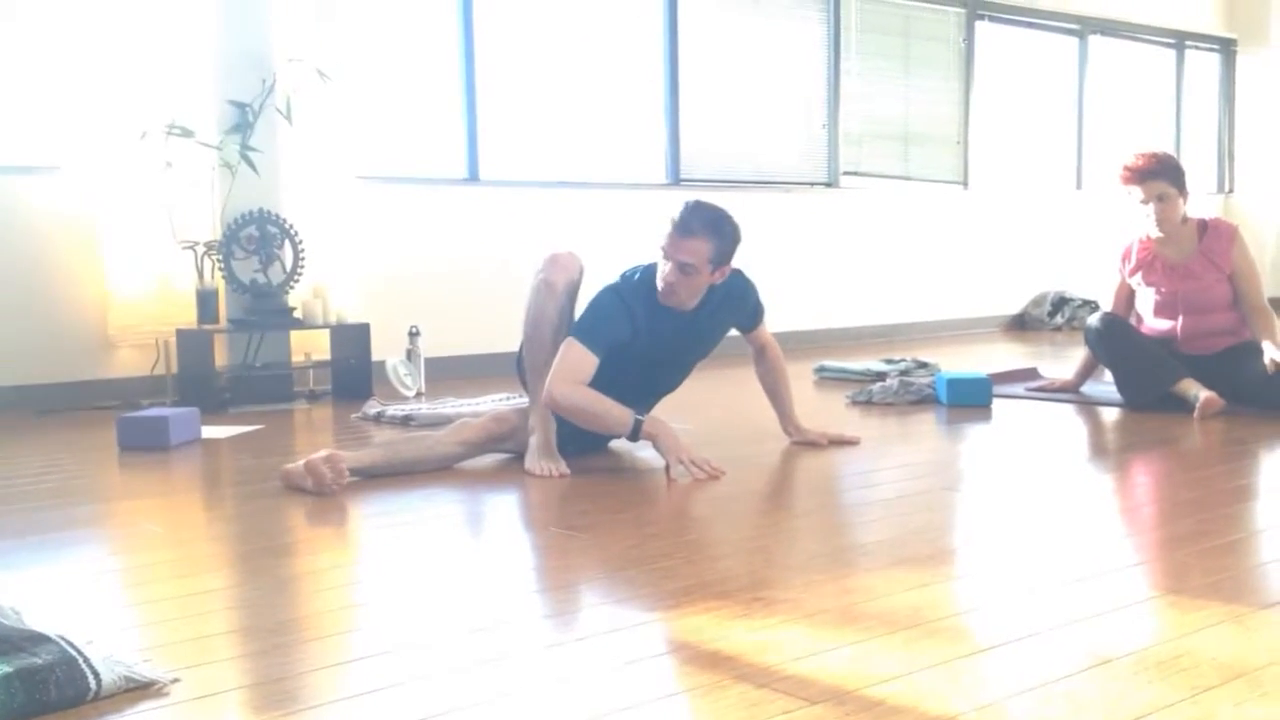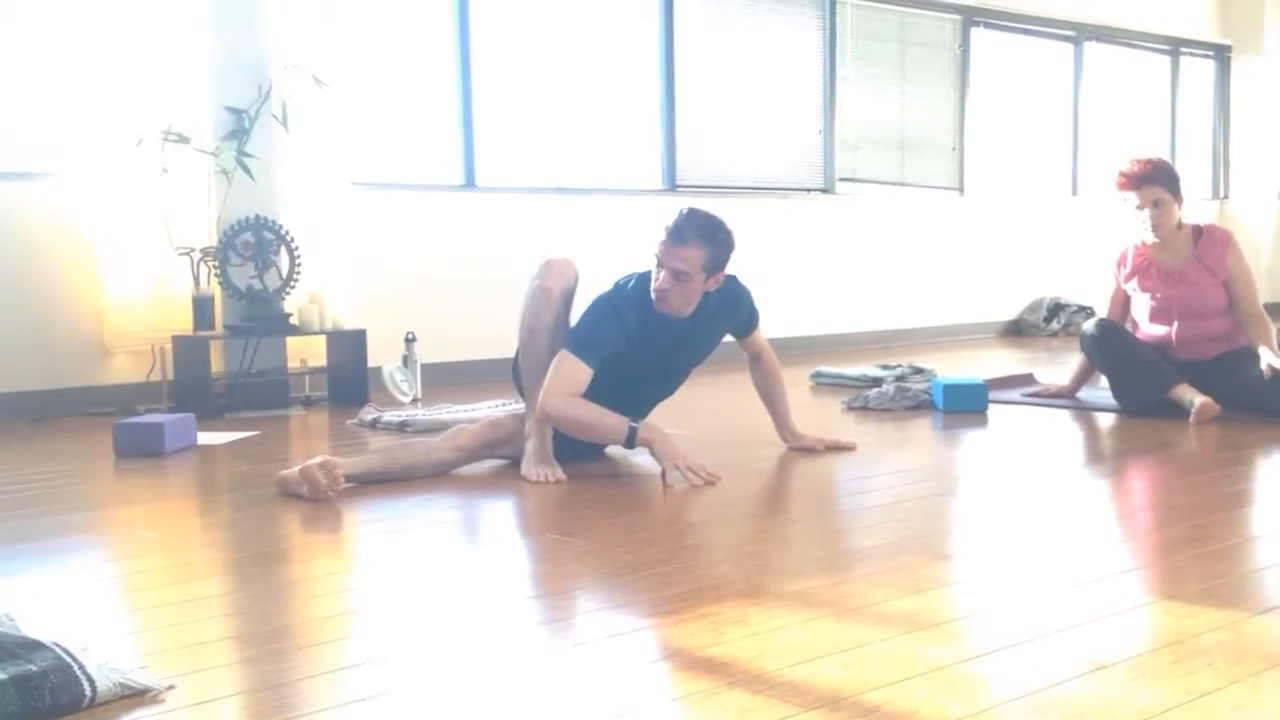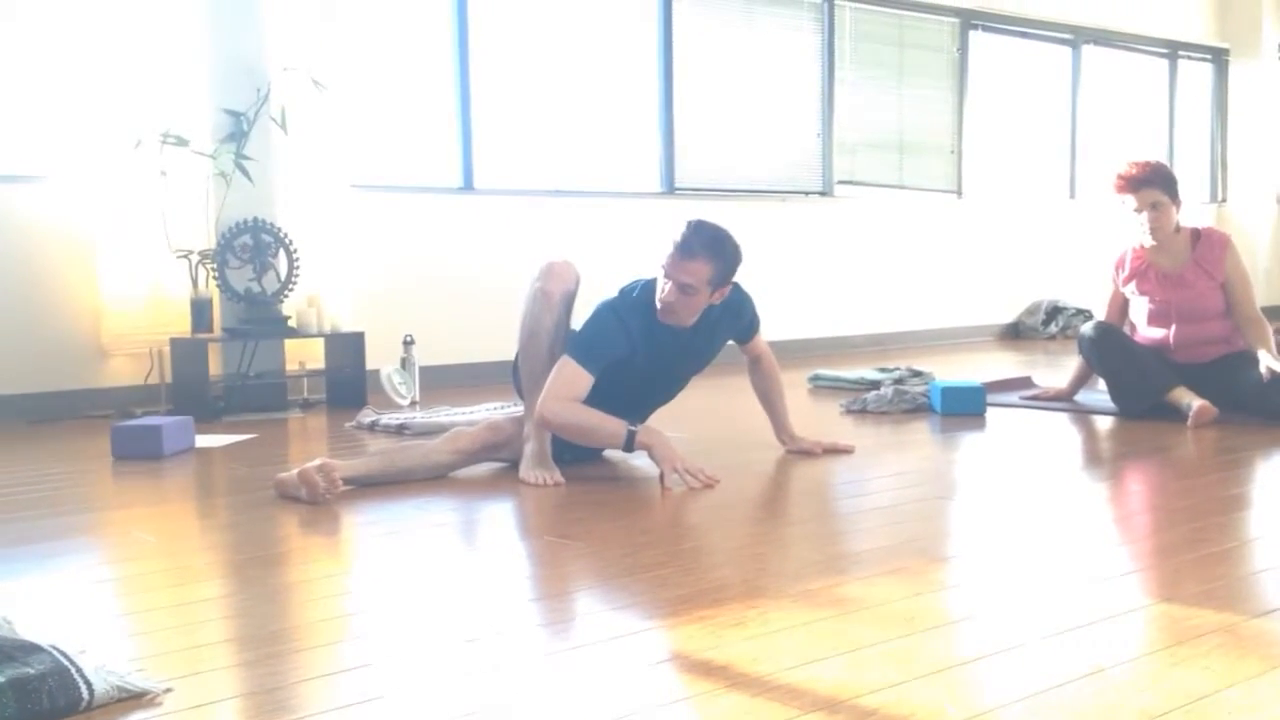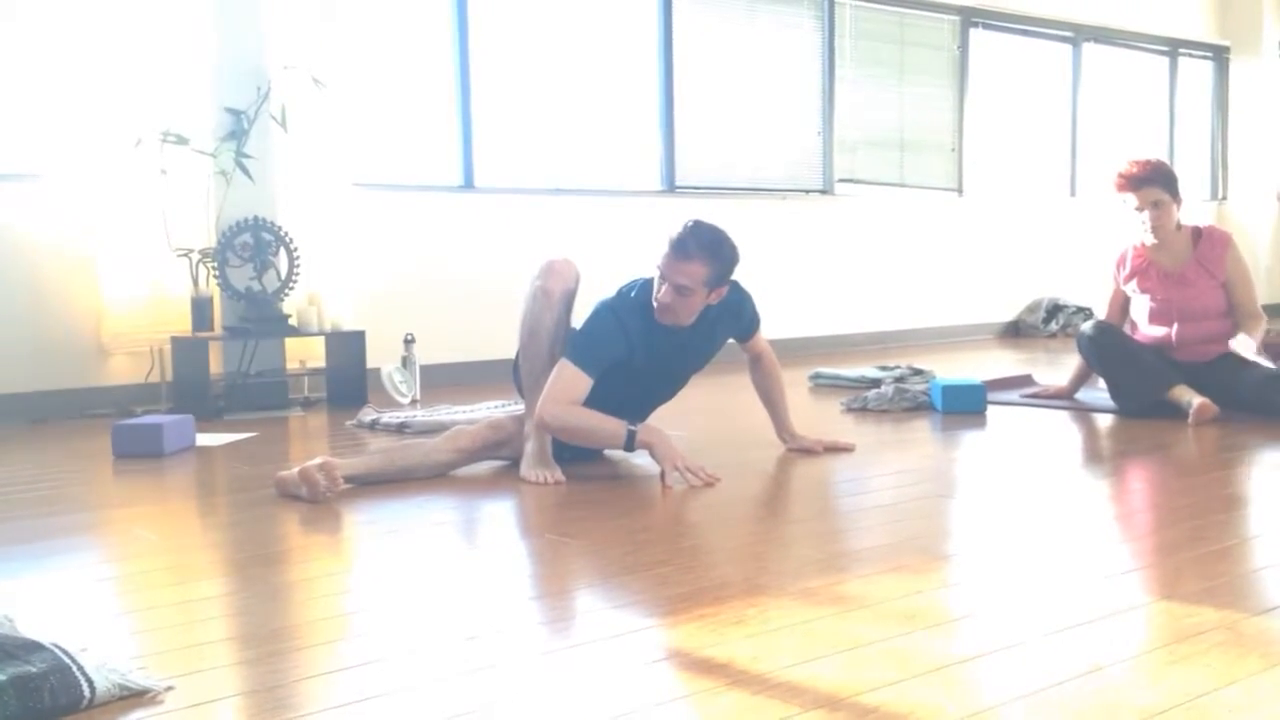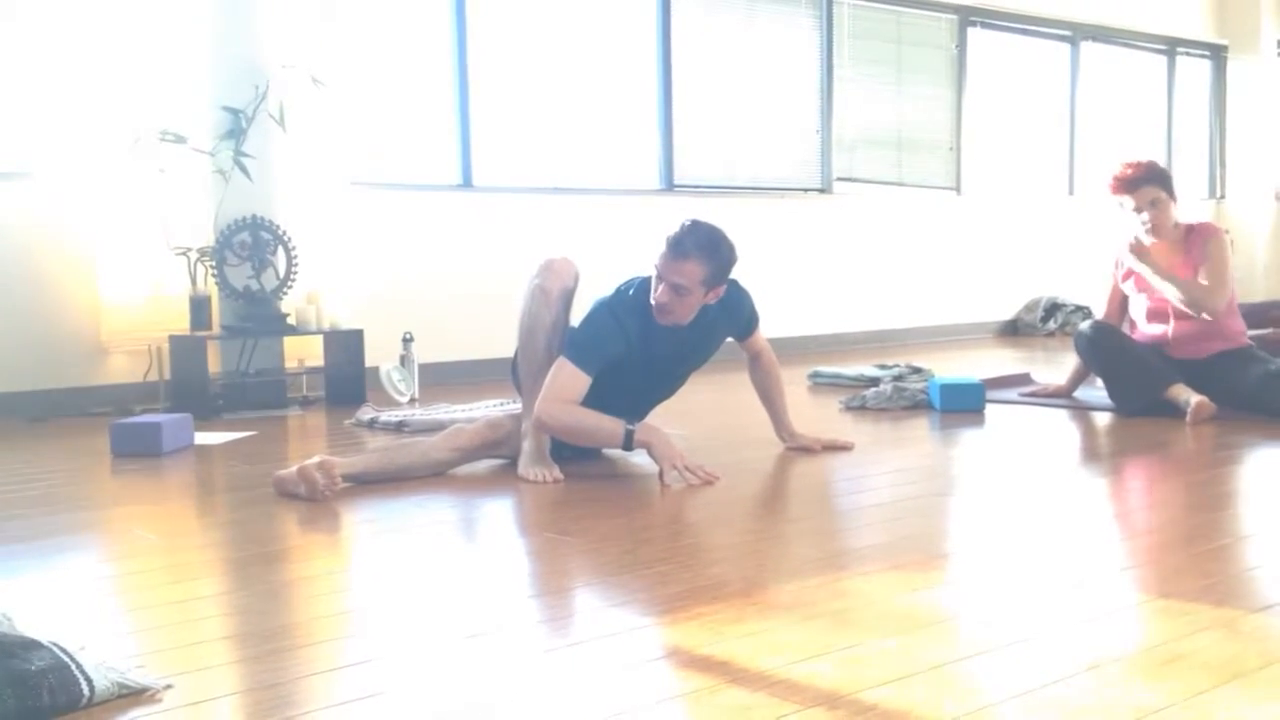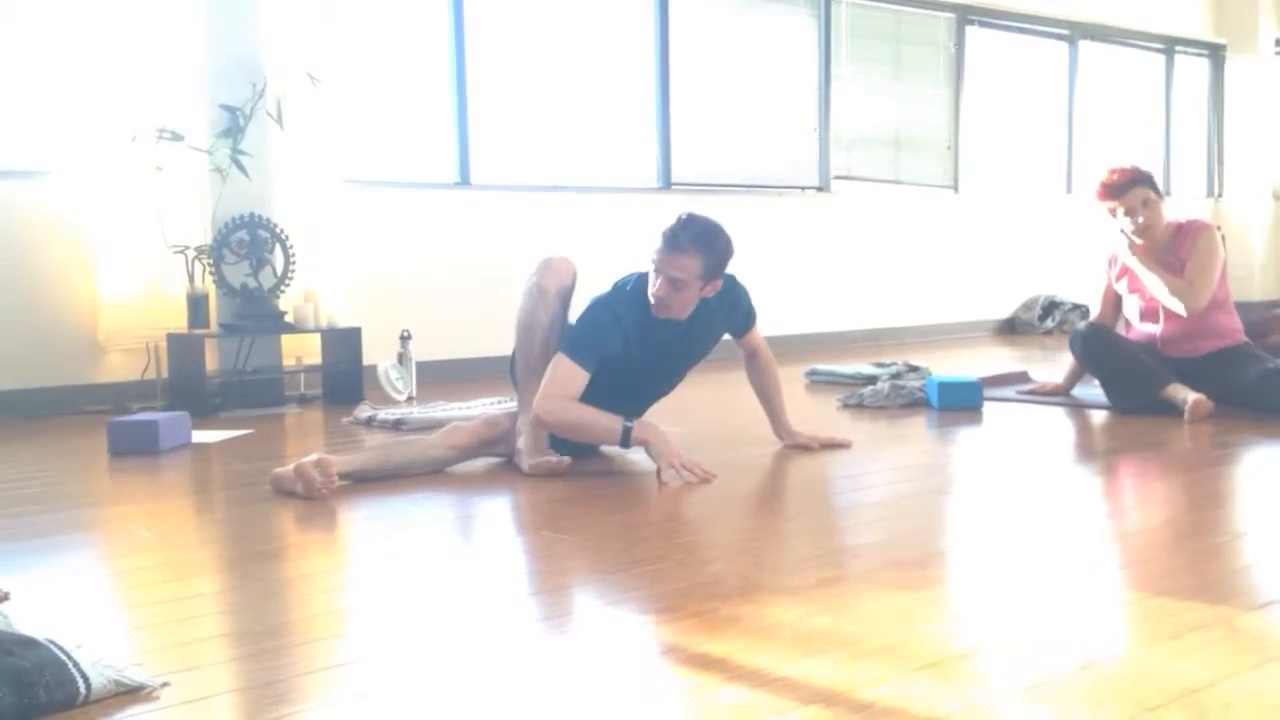
dt=0.4s
person 1, frame 1
left shoulder: (734, 293)
right shoulder: (623, 299)
left elbow: (765, 349)
right elbow: (561, 392)
left wrist: (793, 427)
right wrist: (655, 430)
left hip: (607, 422)
right hip: (562, 397)
left knee: (487, 433)
right ankle: (541, 433)
person 1, frame 2
left shoulder: (729, 298)
right shoulder: (616, 307)
left elbow: (760, 355)
right elbow: (555, 403)
left wrist: (790, 432)
right wrist: (650, 435)
left hip: (605, 426)
right hip: (558, 405)
left knee: (484, 438)
person 1, frame 3
left shoulder: (732, 307)
right shoulder: (622, 314)
left elbow: (760, 359)
right elbow: (553, 409)
left wrist: (788, 436)
right wrist: (649, 439)
left hip: (600, 428)
right hip: (556, 403)
left knee: (482, 442)
right ankle: (536, 445)
person 1, frame 4
left shoulder: (732, 304)
right shoulder: (619, 315)
left elbow: (761, 356)
right elbow: (553, 411)
left wrist: (789, 433)
right wrist: (648, 437)
left hip: (605, 423)
right hip: (556, 403)
left knee: (478, 441)
person 1, frame 5
left shoulder: (730, 303)
right shoulder: (616, 313)
left elbow: (760, 355)
right elbow: (552, 410)
left wrist: (787, 433)
right wrist: (647, 436)
left hip: (603, 422)
right hip: (555, 401)
left knee: (480, 439)
right ankle: (489, 449)
person 1, frame 6
left shoulder: (728, 298)
right shoulder: (614, 309)
left elbow: (757, 353)
right elbow: (551, 407)
left wrist: (786, 431)
right wrist: (644, 433)
left hip: (601, 420)
right hip: (551, 398)
left knee: (479, 437)
right ankle: (471, 446)
person 2, frame 1
left shoulder: (1223, 237)
right shoulder: (1134, 255)
left elbow: (1256, 307)
right elbow: (1107, 333)
right wrist: (1076, 380)
left hip: (1227, 359)
right hip: (1162, 364)
right knee: (1099, 324)
right ankle: (1194, 392)
person 2, frame 2
left shoulder: (1218, 243)
right shoulder: (1129, 261)
left elbow: (1251, 313)
right elbow: (1104, 337)
right wrist: (1072, 386)
left hip: (1222, 364)
right hip: (1156, 369)
right knee: (1095, 331)
right ankle: (1189, 397)
person 2, frame 3
left shoulder: (1216, 246)
right shoulder: (1127, 264)
left elbow: (1248, 316)
right elbow: (1101, 340)
right wrist: (1070, 389)
left hip: (1220, 367)
right hip: (1154, 373)
right knee: (1092, 333)
right ankle: (1187, 401)
person 2, frame 4
left shoulder: (1217, 245)
right shoulder: (1128, 262)
left elbow: (1250, 314)
right elbow: (1103, 337)
left wrist: (1246, 340)
right wrist: (1070, 387)
left hip: (1220, 365)
right hip: (1155, 371)
right knee: (1091, 333)
right ankle: (1186, 399)
person 2, frame 5
left shoulder: (1208, 238)
right shoulder: (1127, 259)
left elbow: (1211, 306)
right elbow: (1104, 331)
left wrist: (1145, 266)
right wrist: (1069, 385)
left hip: (1220, 360)
right hip: (1153, 367)
right knee: (1088, 333)
right ankle: (1184, 397)
person 2, frame 6
left shoulder: (1200, 235)
right shoulder: (1119, 259)
left elbow: (1189, 303)
right elbow: (1100, 327)
left wrist: (1136, 259)
right wrist: (1066, 383)
left hip: (1217, 358)
right hip: (1151, 364)
right knee: (1085, 336)
right ankle: (1180, 395)
